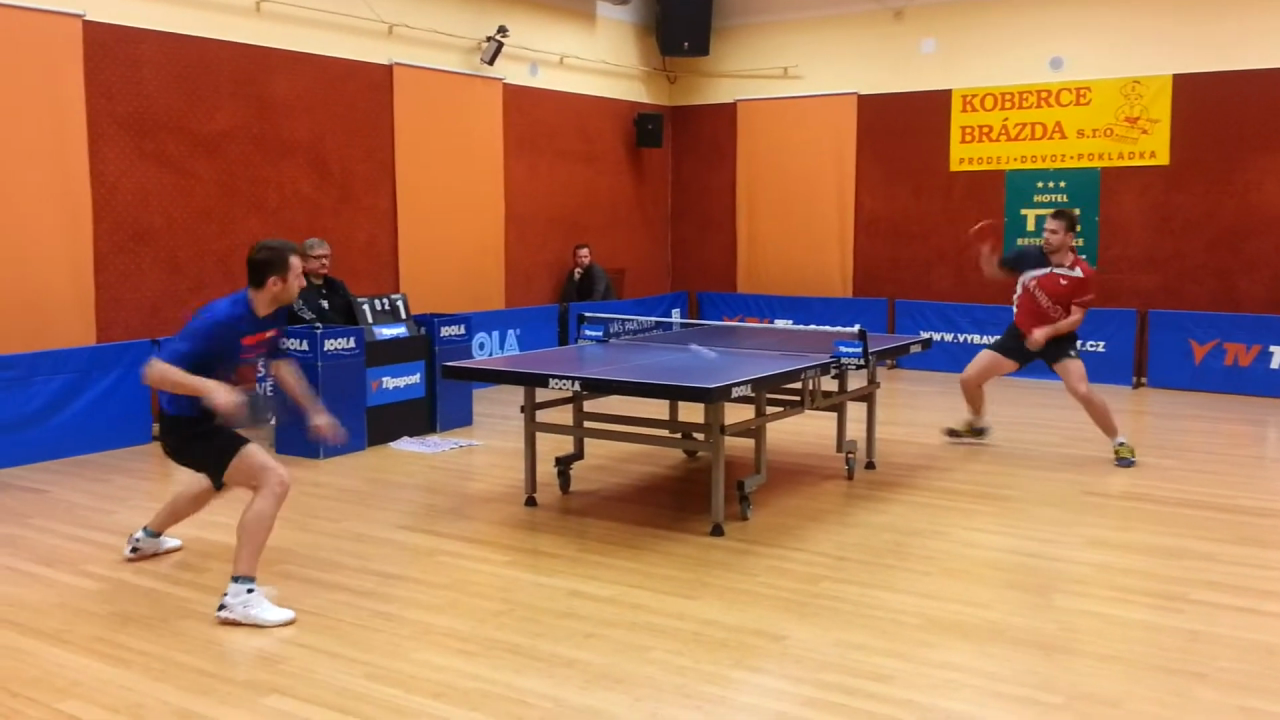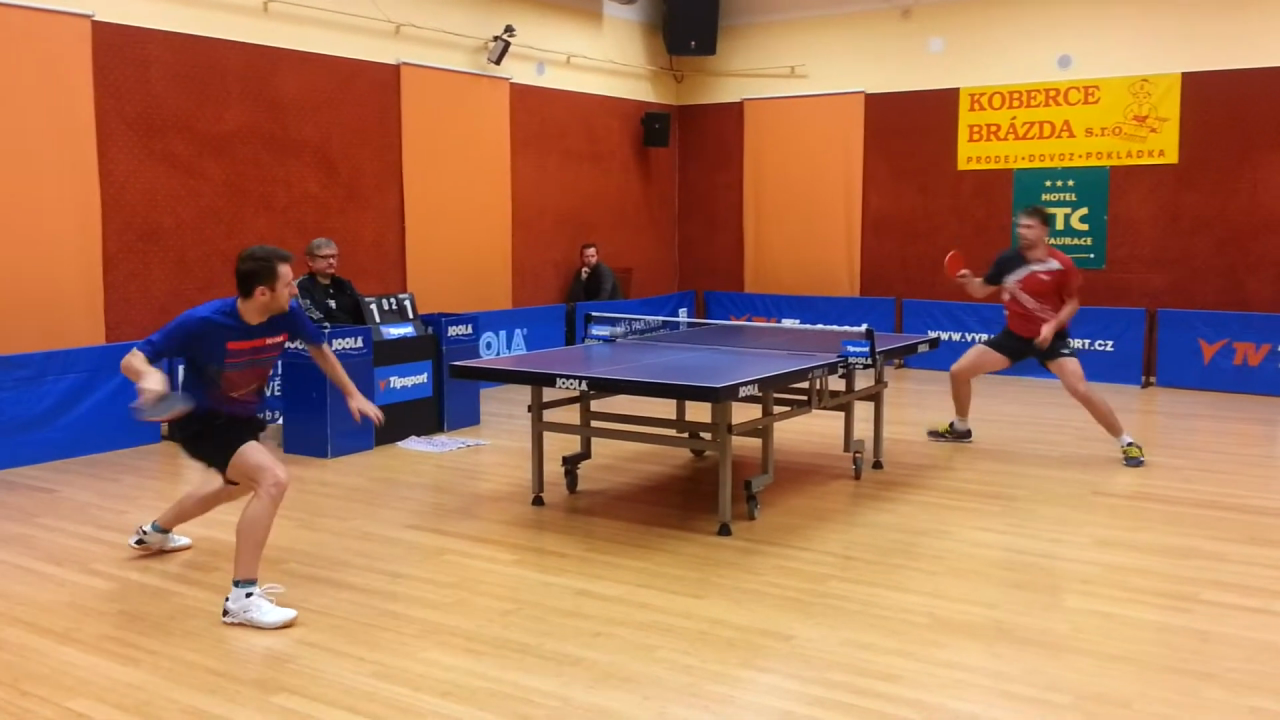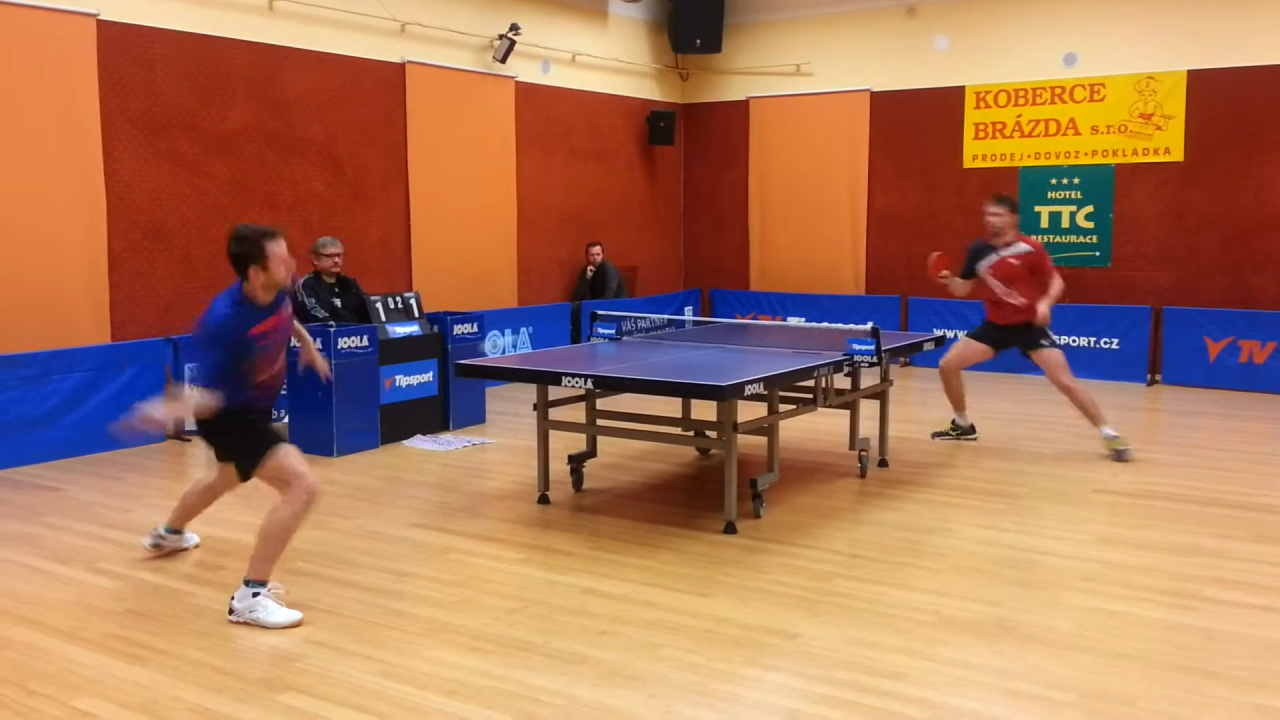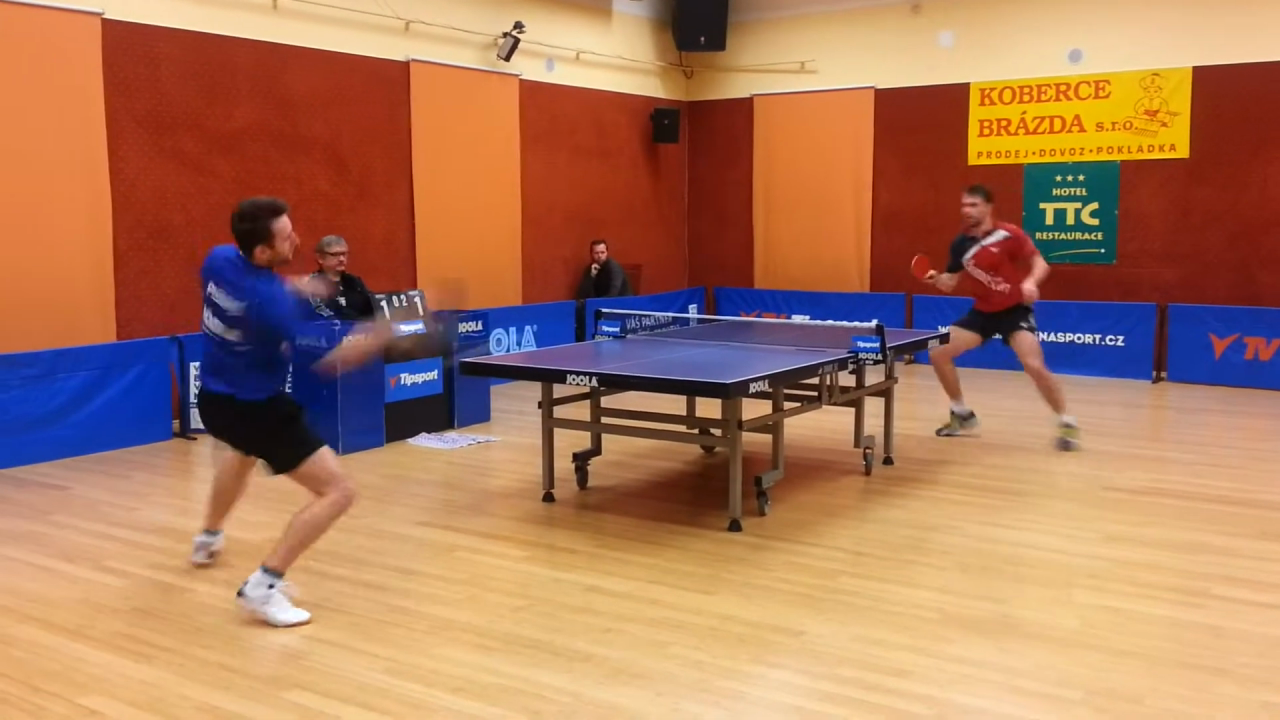
dt=0.1s
person 1, frame 1
left shoulder: (275, 313)
right shoulder: (216, 320)
left elbow: (281, 365)
right elbow: (159, 373)
left wrist: (313, 410)
right wrist: (212, 388)
left hip: (219, 420)
right hip: (186, 425)
left knee: (218, 483)
right knee: (274, 482)
left ankle: (146, 538)
right ankle: (239, 595)
person 1, frame 2
left shoulder: (288, 314)
right shoulder: (202, 322)
left elbow: (319, 349)
right elbow: (131, 360)
left wrist: (352, 394)
right wrist: (150, 377)
left hip: (242, 418)
right hip: (202, 421)
left knee: (237, 484)
right knee: (272, 481)
left ankle: (154, 532)
right ankle: (243, 597)
person 1, frame 3
left shoulder: (278, 290)
right shoulder: (224, 320)
right elbow: (206, 397)
left wrist: (311, 351)
right wrist: (176, 407)
left hip: (254, 411)
right hip: (230, 418)
left knee: (230, 476)
right knee: (302, 486)
left ankle: (168, 533)
right ankle: (250, 595)
person 1, frame 4
left shoulder: (218, 259)
right shoulder: (270, 302)
right elbow: (330, 360)
left wrist: (288, 288)
right wrist: (383, 332)
left hip: (217, 404)
right hip: (253, 410)
left knee: (246, 451)
right knee: (339, 490)
left ankle: (209, 538)
right ankle: (264, 584)
person 2, frame 1
left shoulder: (1082, 274)
right shoulder: (1028, 255)
left elbow: (1077, 317)
right elbow: (995, 273)
left wrist: (1047, 331)
right wrist: (987, 258)
left hip: (1057, 338)
right hip: (1020, 335)
left knee: (1082, 391)
right knee: (969, 378)
left ankle: (1120, 444)
right ankle: (978, 424)
person 2, frame 2
left shoulder: (1062, 266)
right shoulder: (1008, 260)
left elbow: (1071, 304)
right elbow: (981, 291)
left wrist: (1052, 327)
right wrist: (969, 281)
left hip: (1050, 337)
right hip: (1014, 335)
left knee: (1081, 390)
right knee: (958, 372)
left ankle: (1126, 443)
right ankle: (960, 428)
person 2, frame 3
left shoulder: (1030, 249)
right shoulder: (977, 251)
left elbow: (1056, 283)
right elbow: (963, 290)
left wrist: (1045, 303)
right wrist: (951, 281)
left hip: (1032, 325)
right hip: (996, 325)
left knee: (1064, 381)
right knee: (947, 365)
left ankle: (1110, 435)
right ankle: (962, 424)
person 2, frame 4
left shoulder: (1009, 235)
right shoulder: (960, 244)
left elbow: (1040, 265)
right elbow: (949, 284)
left wrist: (1031, 283)
right wrist: (937, 278)
left hip: (1015, 309)
right hip: (982, 311)
left knee: (1034, 366)
right knee: (938, 354)
left ankle: (1067, 422)
right ankle: (961, 413)
